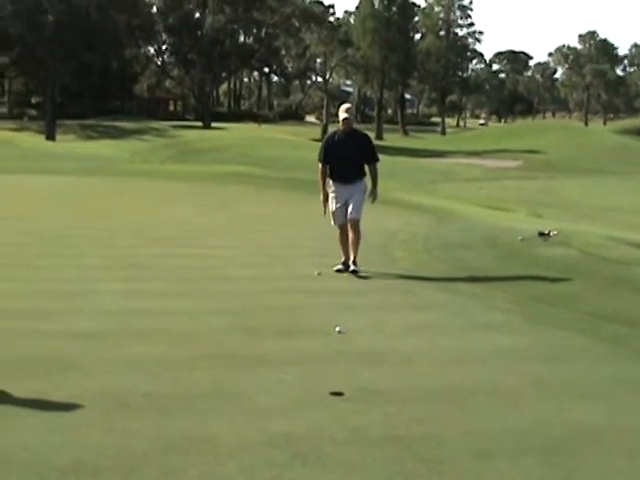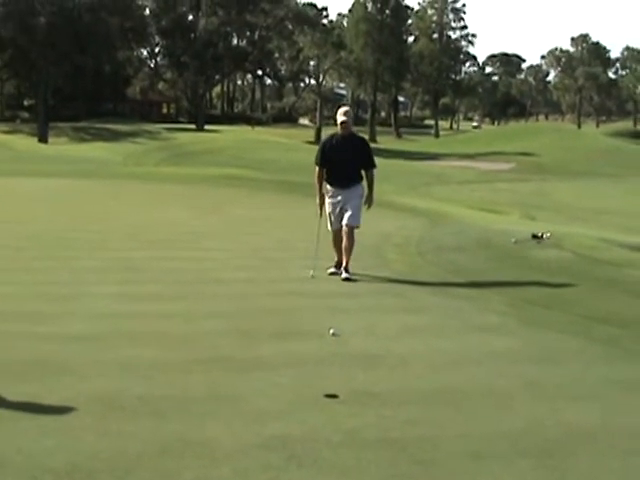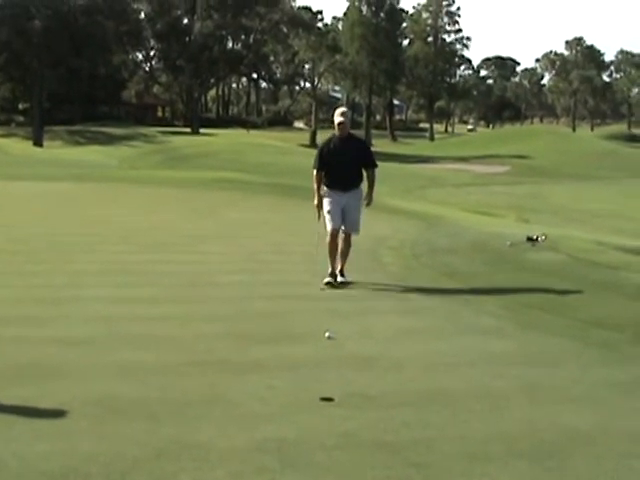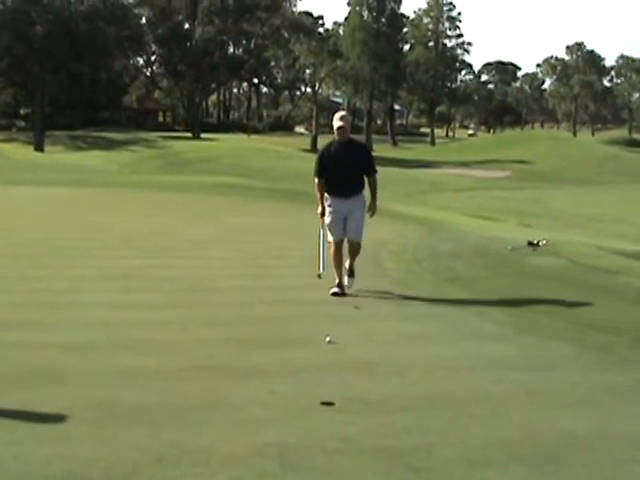
dt=0.4s
person 1, frame 1
left shoulder: (363, 139)
right shoulder: (330, 139)
left elbow: (372, 164)
right elbow: (323, 166)
left wrist: (374, 186)
right wrist: (323, 190)
left hip: (357, 186)
right hip: (336, 187)
left knee: (354, 222)
right knee: (341, 226)
left ankle: (354, 261)
right ankle: (345, 260)
person 1, frame 2
left shoulder: (361, 143)
right shoulder: (327, 142)
left elbow: (369, 170)
right elbow: (320, 169)
left wrist: (370, 193)
right wrist: (319, 193)
left hip: (354, 191)
right hip: (333, 191)
left knee: (348, 229)
right knee: (336, 231)
left ankle: (346, 268)
right ankle: (338, 261)
person 1, frame 3
left shoulder: (360, 144)
right shoulder: (326, 145)
left elbow: (370, 169)
right elbow: (318, 171)
left wrist: (370, 191)
right wrist: (317, 195)
left hip: (353, 194)
right hip: (331, 194)
left knee: (346, 234)
right knee: (333, 231)
left ankle: (341, 270)
right ankle: (331, 272)
person 1, frame 4
left shoulder: (361, 149)
right shoulder: (326, 151)
left elbow: (371, 176)
right elbow: (319, 179)
left wrist: (374, 199)
right wrist: (320, 204)
left hip: (356, 201)
right hip: (333, 201)
left knee: (355, 242)
right knee: (336, 242)
left ankle: (350, 265)
right ankle: (339, 283)
